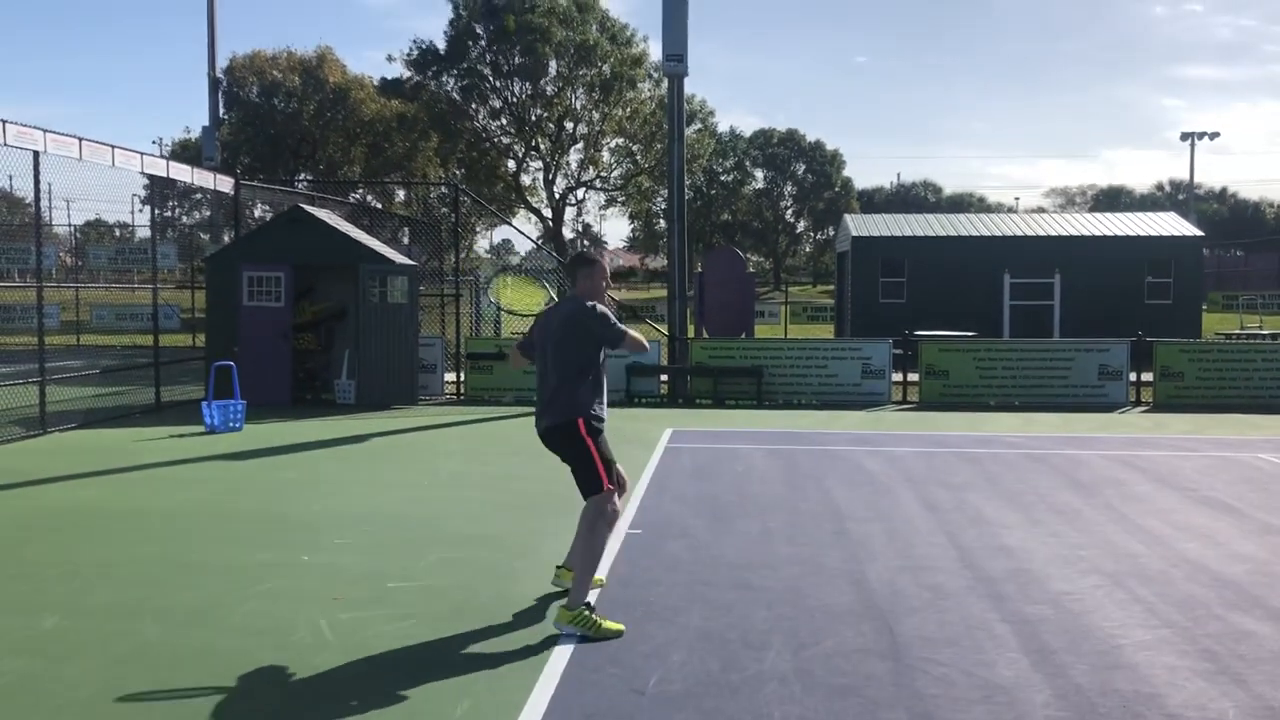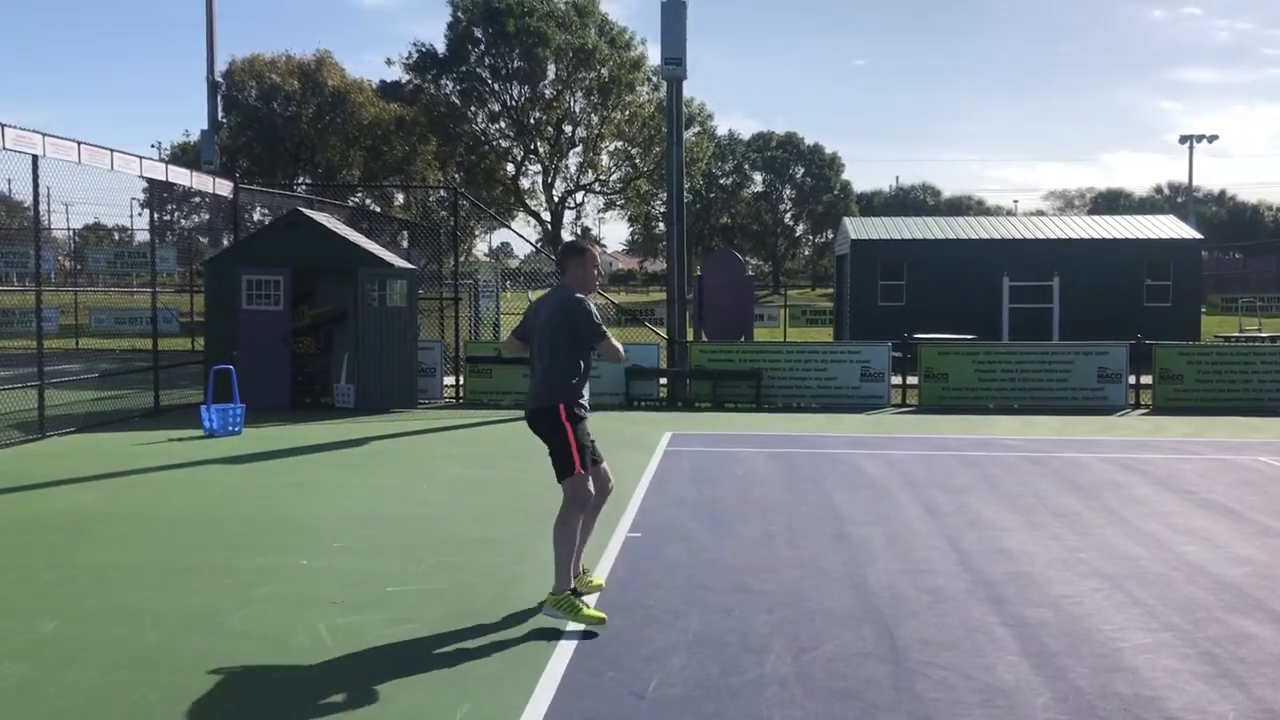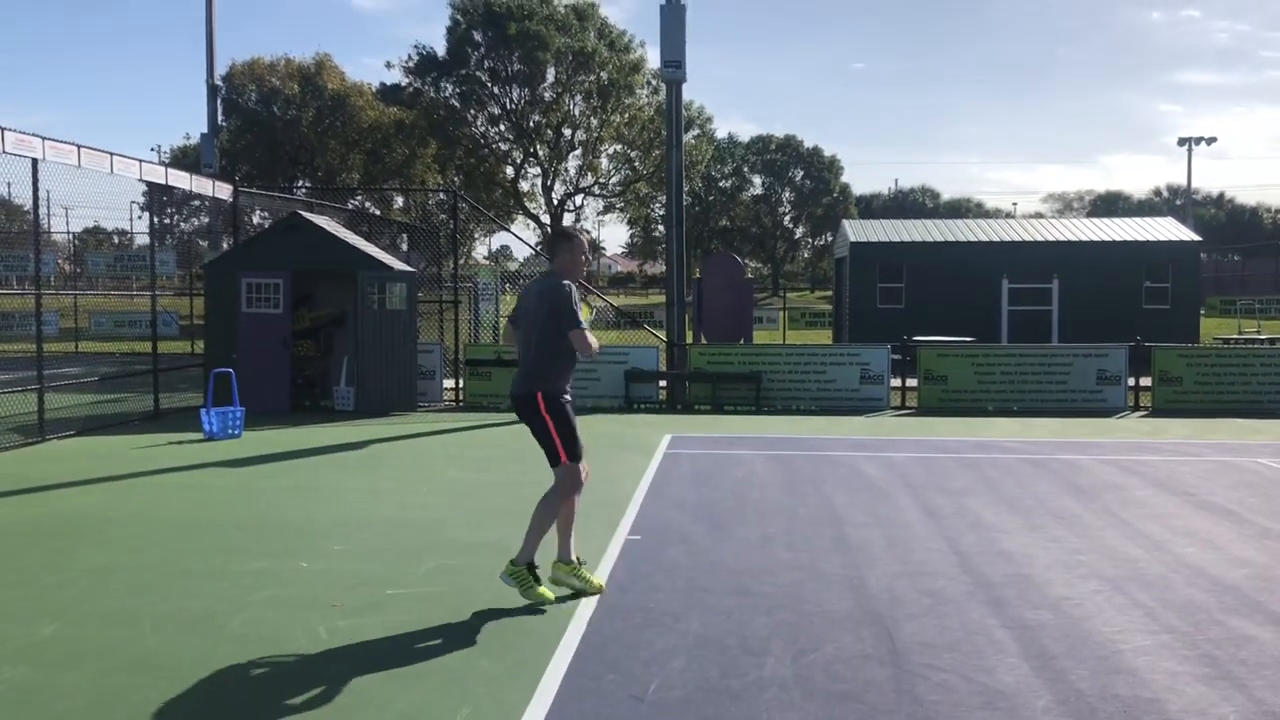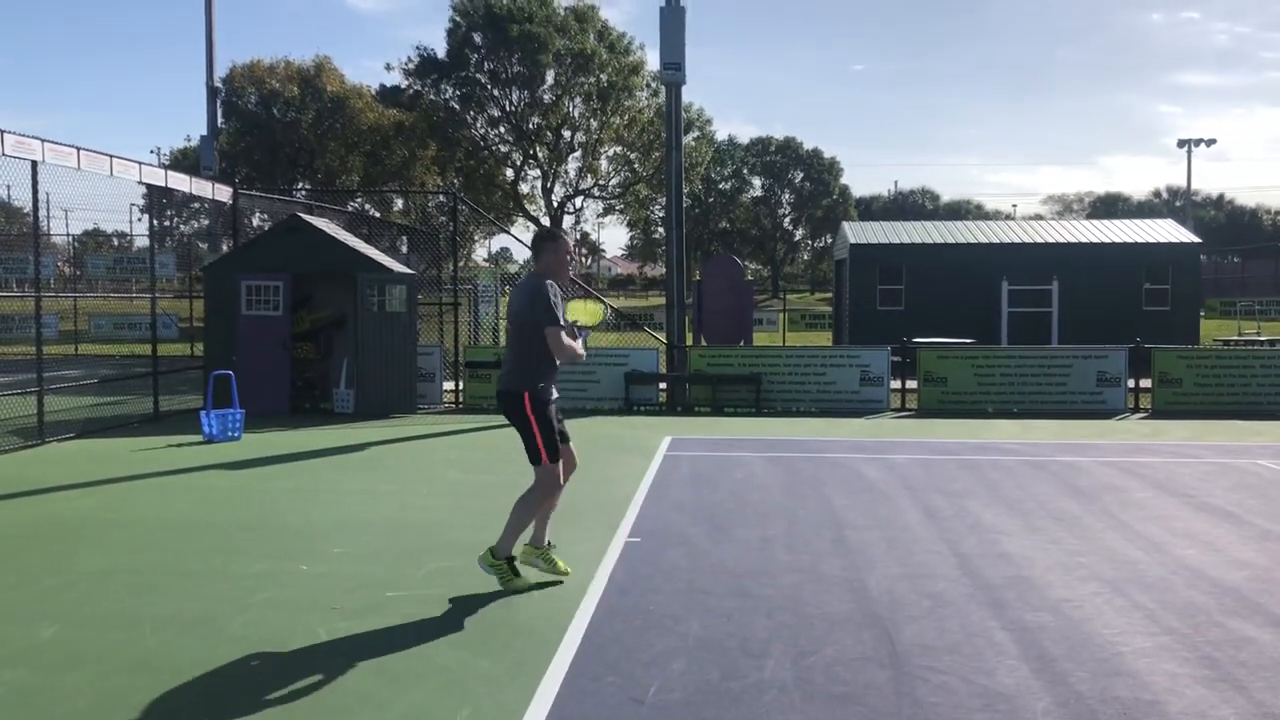
dt=0.1s
person 1, frame 1
left shoulder: (548, 317)
right shoulder: (590, 313)
left elbow: (516, 358)
right elbow: (639, 344)
right wrist: (616, 335)
left hip: (554, 423)
right hip: (575, 423)
left knee: (618, 484)
right knee: (601, 510)
left ankle: (572, 568)
right ankle: (574, 609)
person 1, frame 2
left shoulder: (542, 305)
right shoulder: (578, 303)
left elbow: (511, 347)
right elbow: (616, 354)
right wrist: (598, 345)
left hip: (545, 408)
right hip: (559, 408)
left knee: (601, 484)
right knee: (579, 494)
left ankle: (572, 571)
right ankle: (561, 594)
person 1, frame 3
left shoulder: (534, 290)
right shoulder: (562, 290)
left elbow: (508, 337)
right elbow: (585, 348)
right wrist: (593, 343)
left hip: (543, 394)
right hip: (541, 396)
left knee: (576, 477)
right knee: (569, 481)
left ankle: (566, 563)
right ankle: (521, 564)
person 1, frame 4
left shoulder: (526, 288)
right shoulder: (545, 289)
right elbow: (562, 348)
left wrist: (566, 338)
right wrist: (578, 347)
left hip: (535, 393)
right hip: (527, 394)
left knee: (567, 464)
right knee: (549, 481)
left ankle: (537, 546)
right ankle: (499, 555)
